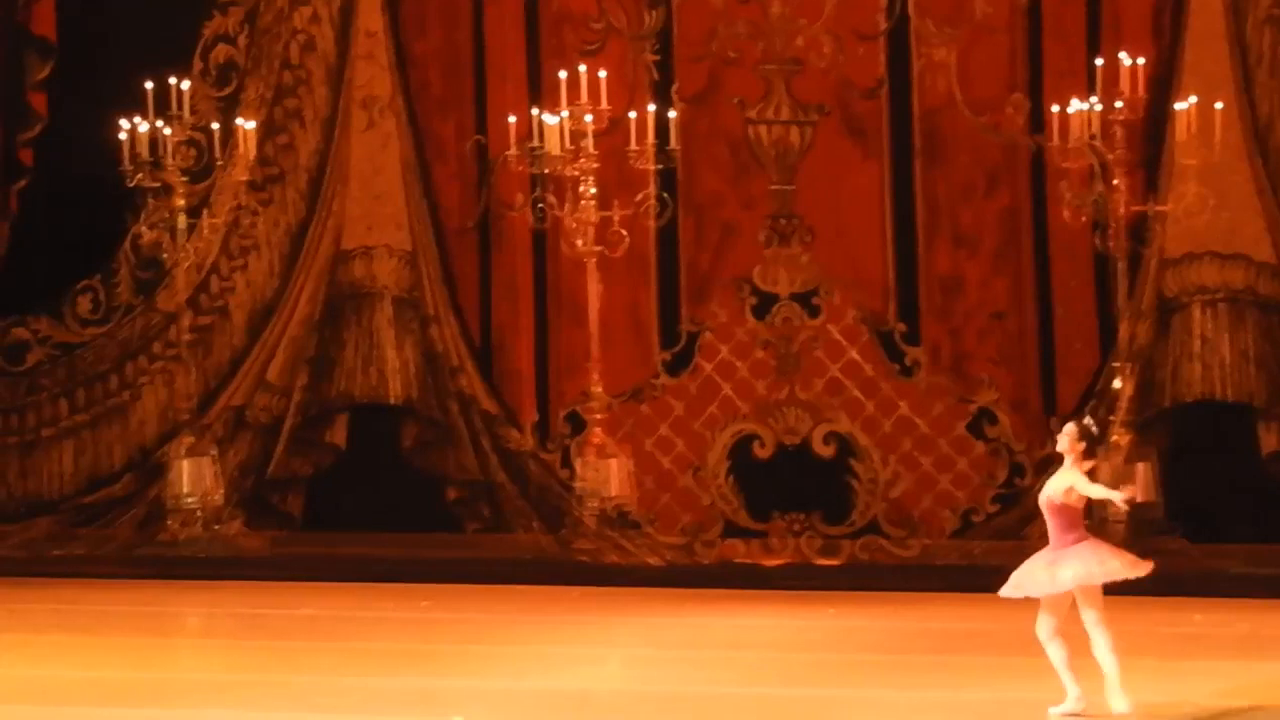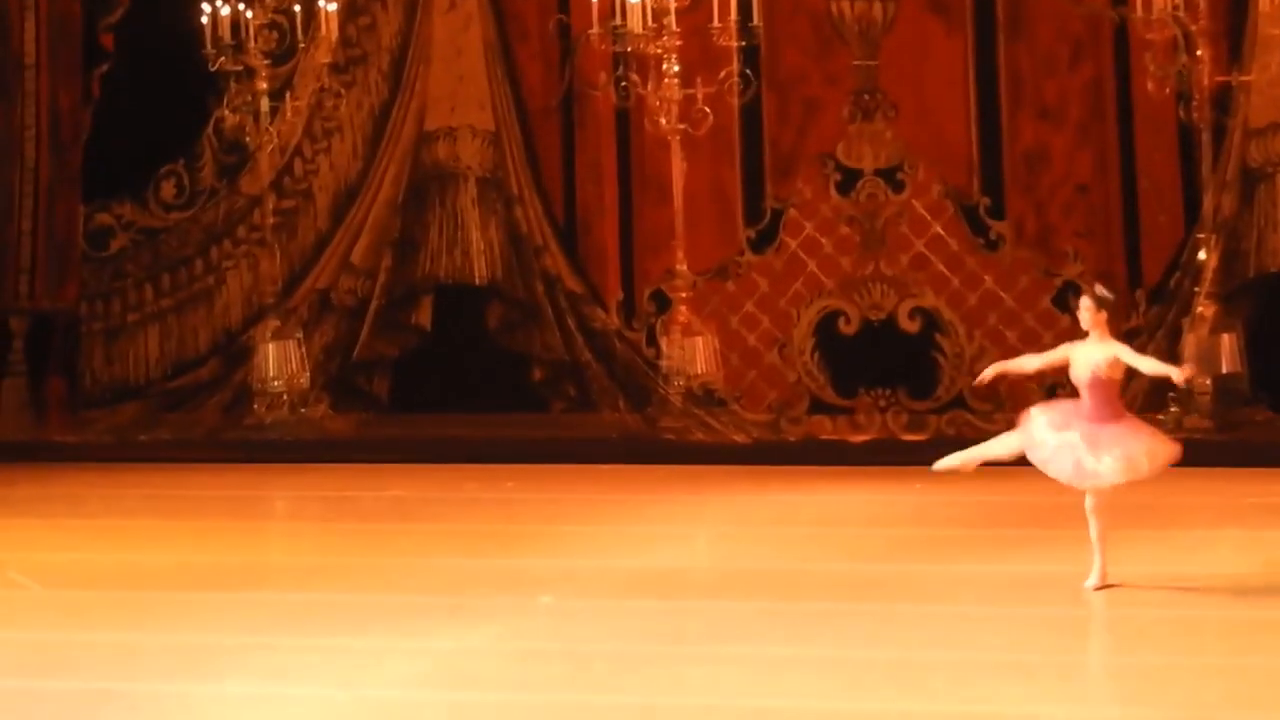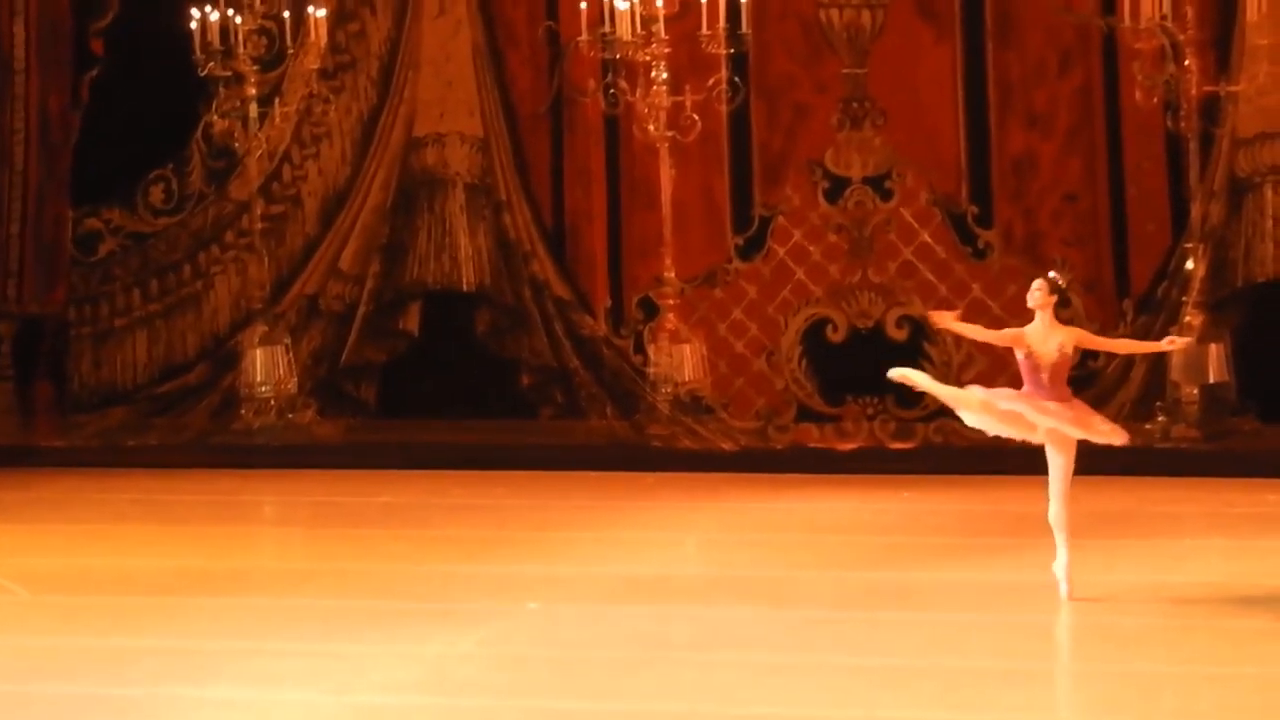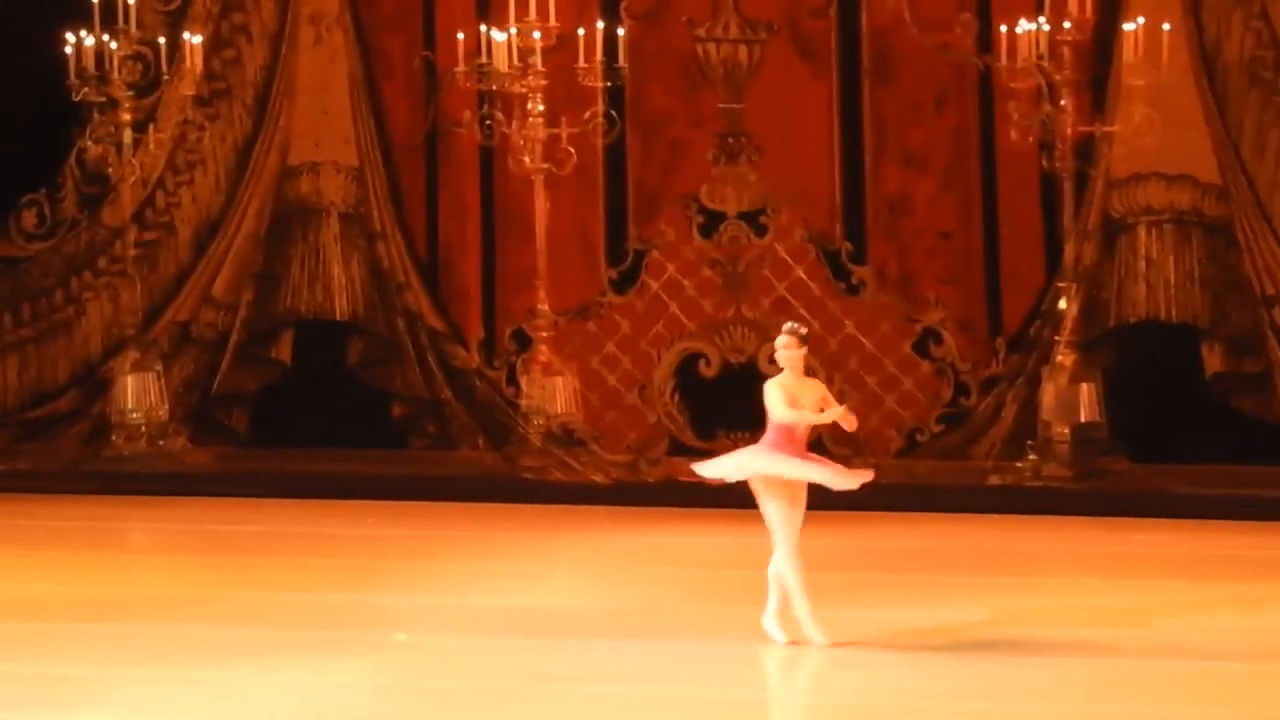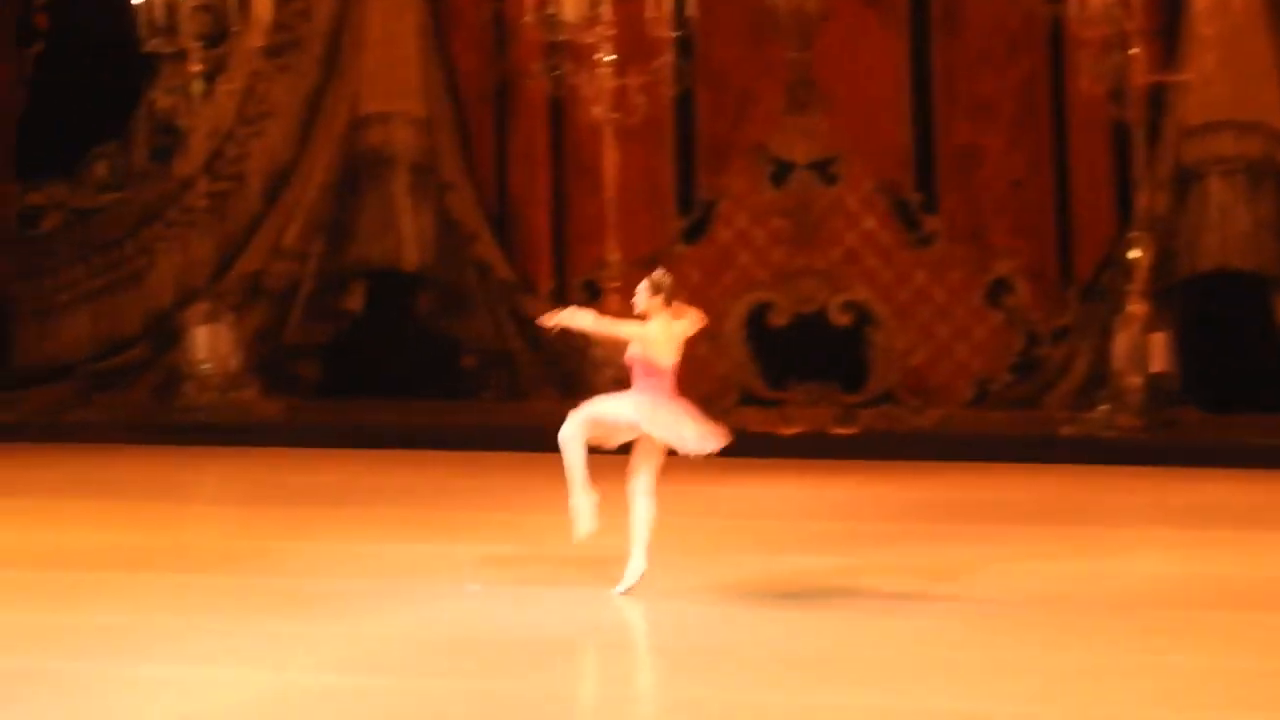
dt=1s
person 1, frame 1
left shoulder: (1076, 479)
right shoulder: (1064, 472)
left elbow: (1096, 489)
left wrist: (1116, 495)
left hip: (1079, 556)
right hip: (1060, 558)
left knee: (1095, 624)
right knee: (1046, 629)
left ankle: (1115, 688)
right ankle: (1075, 694)
person 1, frame 2
left shoulder: (1118, 351)
right shoulder: (1072, 350)
left elbow: (1147, 363)
right elbow: (1037, 362)
left wrist: (1175, 371)
right wrist: (999, 367)
left hip: (1111, 432)
right hip: (1083, 424)
left knee: (1093, 504)
right knee: (1019, 439)
left ankle: (1100, 570)
right ankle: (967, 457)
person 1, frame 3
left shoulder: (1071, 335)
right shoulder: (1019, 335)
left elbow: (1114, 343)
right elbow: (983, 335)
left wrist: (1160, 345)
right wrist: (952, 324)
left hip: (1062, 413)
right hip: (1026, 407)
left knee: (1059, 493)
right knee: (974, 401)
left ankle: (1062, 561)
right ankle: (924, 381)
person 1, frame 4
left shoulder: (817, 387)
right shoulder: (774, 386)
left elbow: (848, 420)
right elbow: (783, 416)
left wrist: (844, 416)
right wrist: (825, 416)
left hip: (795, 469)
right hip: (766, 464)
left knee: (787, 544)
right knee: (786, 545)
left ankle: (771, 616)
right ankle: (805, 618)
person 1, frame 5
left shoulder: (641, 332)
right shoulder: (679, 330)
left elbow: (596, 323)
right elbow: (697, 318)
left wrist: (564, 317)
right wrist: (675, 311)
left hip: (641, 405)
right hip: (664, 412)
left knee: (570, 432)
right knee: (642, 488)
left ankle: (583, 502)
right ankle: (637, 561)
